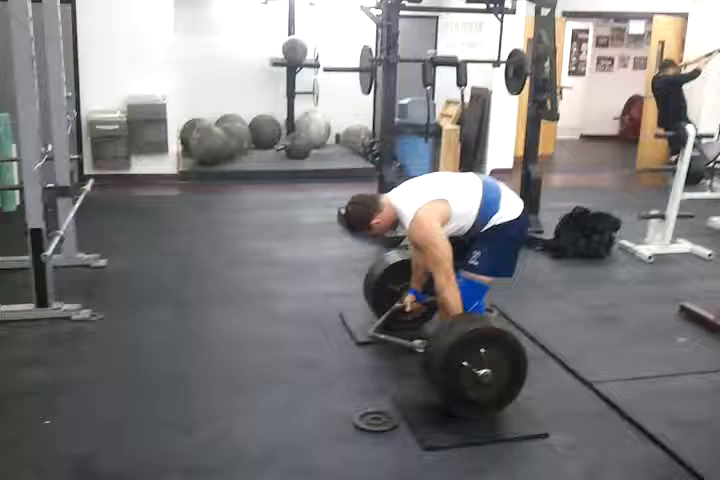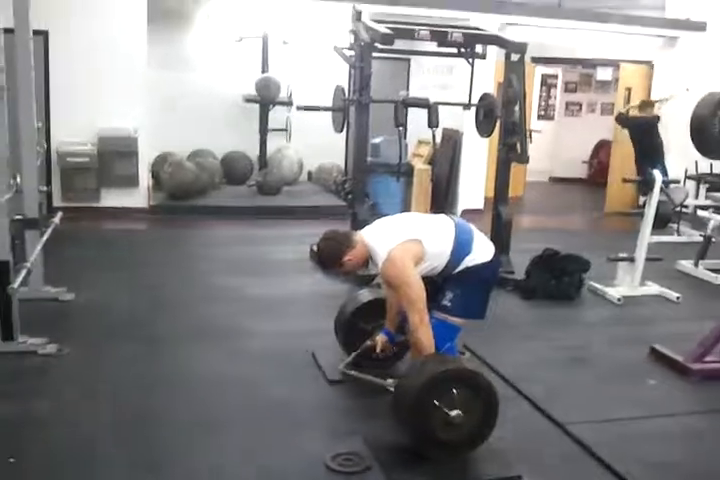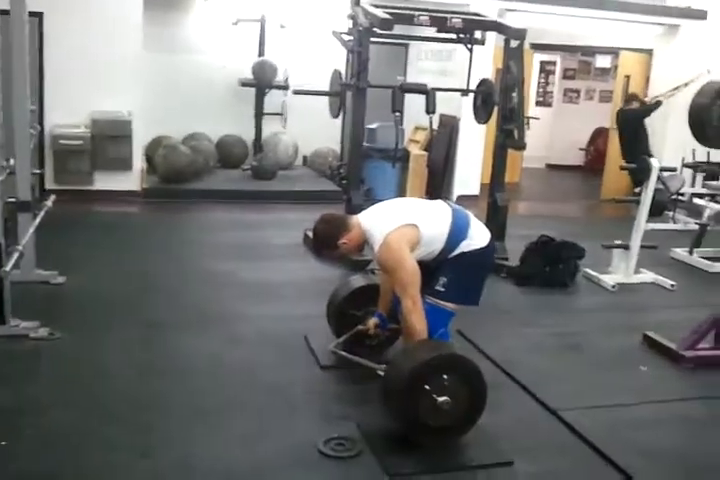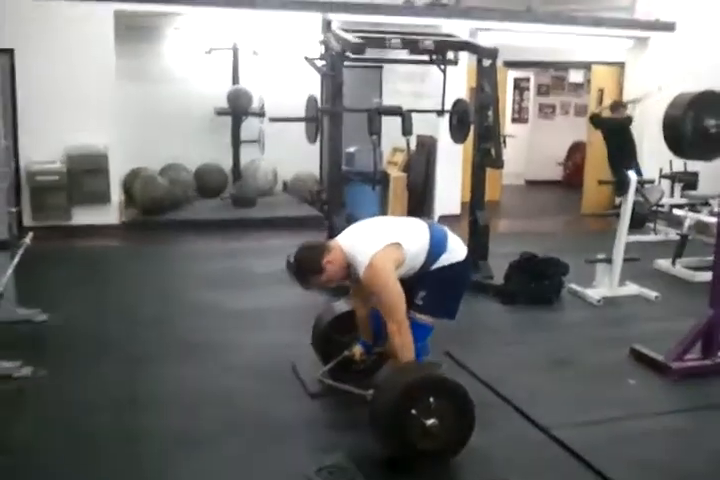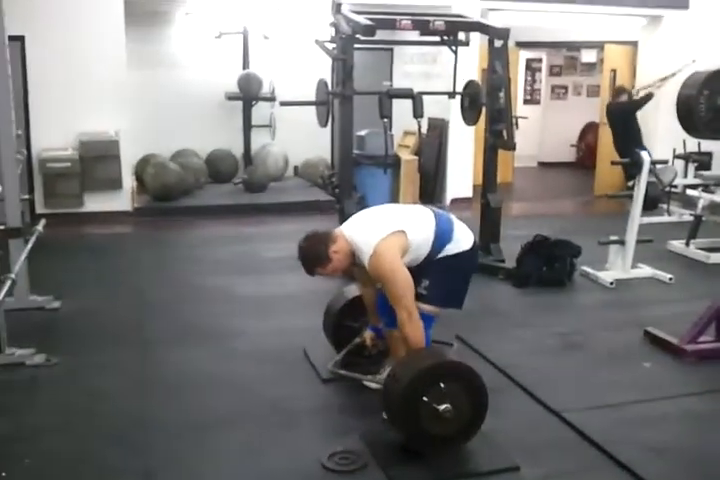
dt=0.4s
person 1, frame 1
left shoulder: (420, 220)
right shoulder: (398, 199)
left elbow: (446, 278)
right elbow: (420, 249)
right wrist: (415, 290)
left hip: (506, 218)
right hip: (479, 208)
left knee: (466, 295)
person 1, frame 2
left shoulder: (393, 259)
right shoulder: (370, 236)
left elbow: (420, 319)
right elbow: (395, 289)
right wrist: (388, 331)
left hip: (477, 261)
right hip: (453, 250)
left knee: (438, 337)
right knee: (411, 316)
person 1, frame 3
left shoulder: (389, 243)
right shoulder: (366, 220)
left elbow: (412, 303)
right elbow: (389, 273)
right wrist: (381, 315)
left hip: (472, 246)
right hip: (446, 235)
left knee: (431, 322)
right knee: (403, 298)
person 1, frame 4
left shoulder: (373, 266)
right shoulder: (342, 248)
left elbow: (398, 326)
right elbow: (360, 299)
right wrist: (365, 342)
left hip: (449, 261)
right hip: (421, 253)
left knee: (411, 334)
right knee: (382, 322)
person 1, frame 5
left shoulder: (378, 254)
right shoulder: (346, 236)
left elbow: (408, 314)
right elbow: (367, 284)
right wrist: (374, 326)
left hip: (455, 248)
right hip: (427, 240)
left knee: (417, 321)
right knee: (387, 307)
